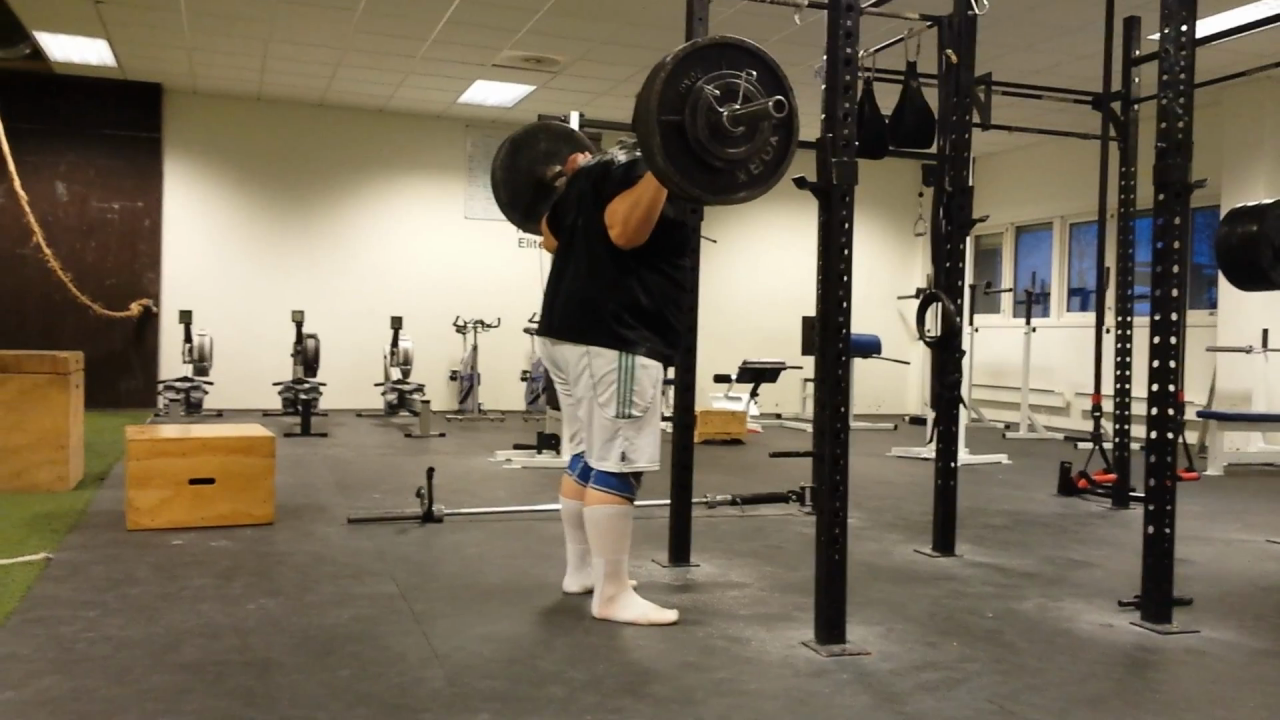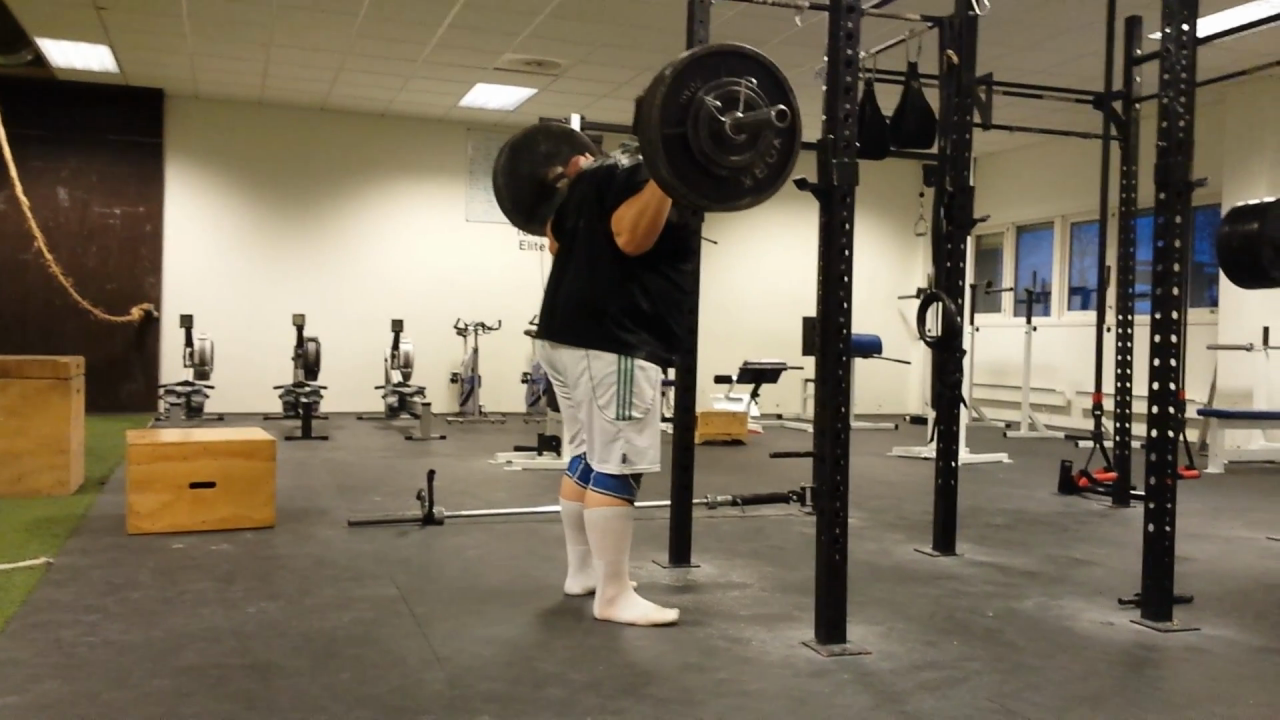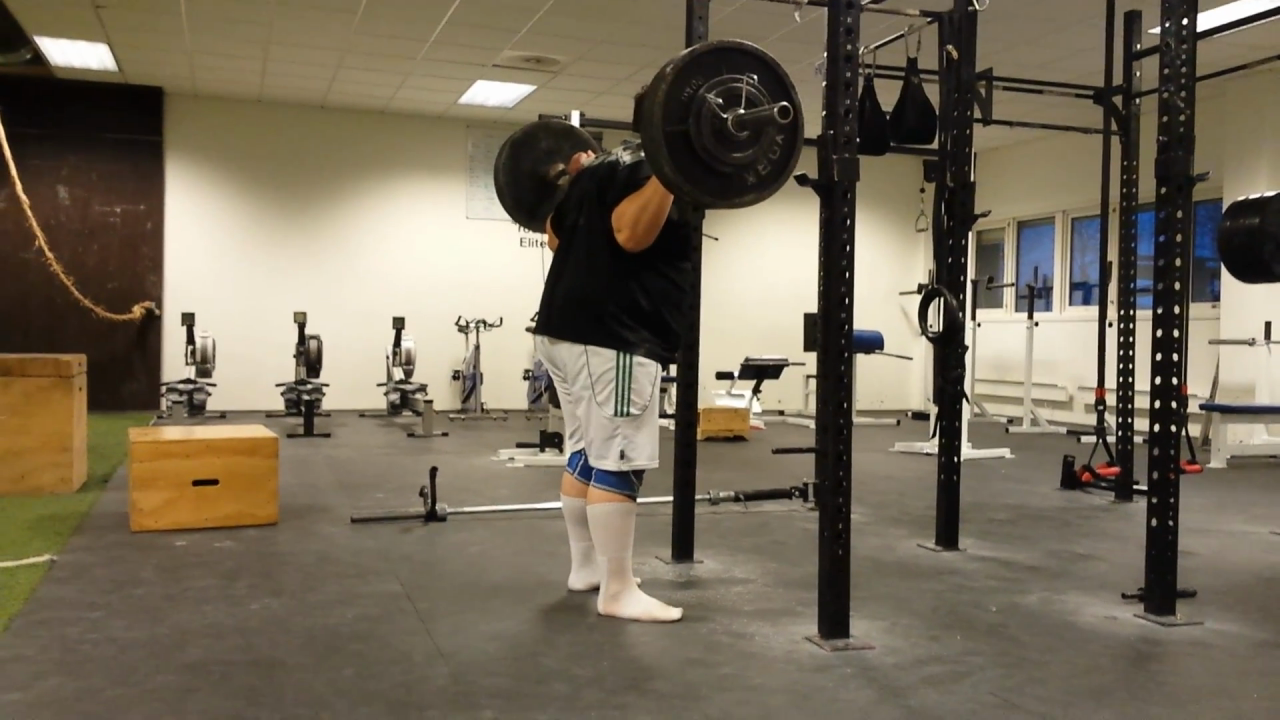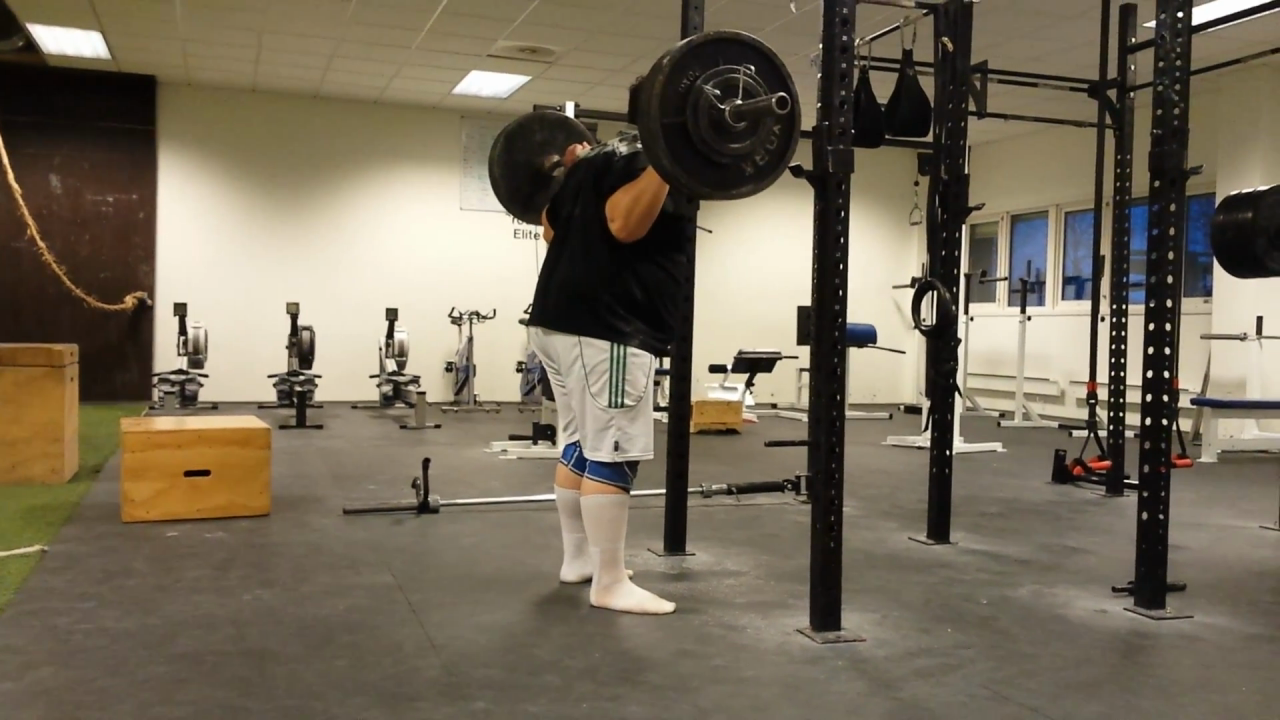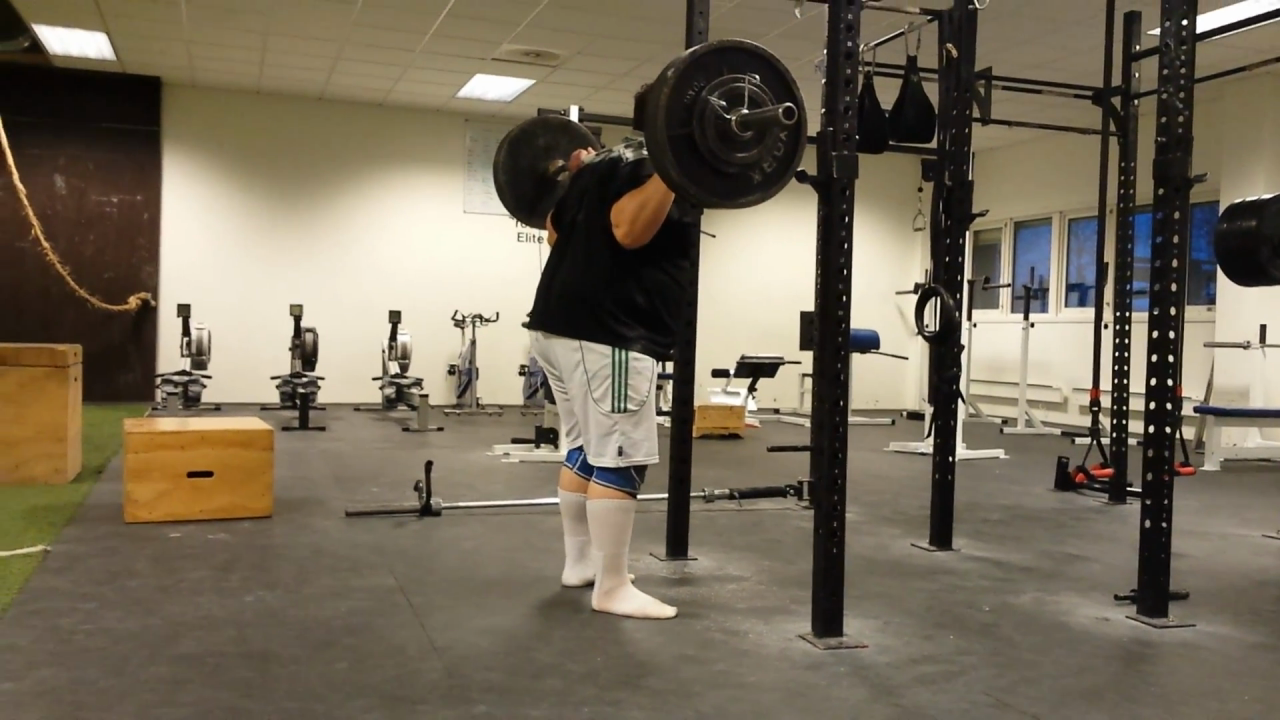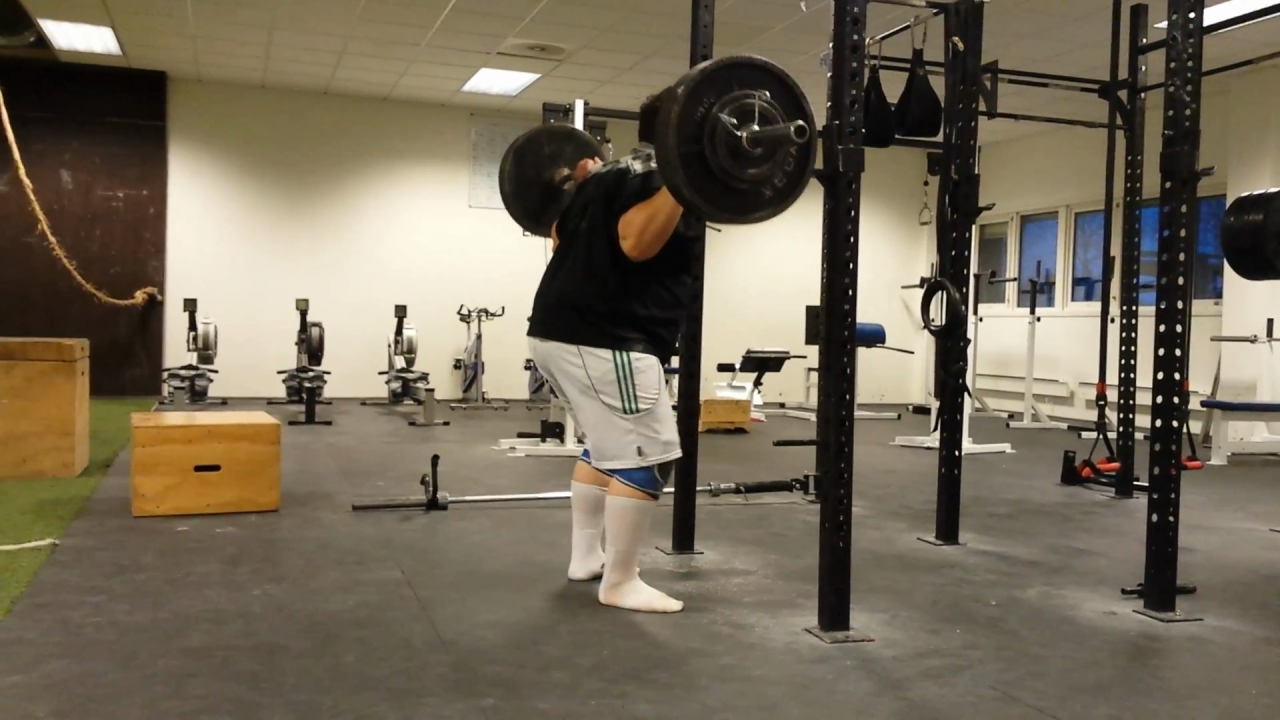
dt=0.5s
person 1, frame 1
left shoulder: (595, 169)
right shoulder: (638, 170)
left elbow: (552, 238)
right elbow: (624, 231)
left wrist: (572, 181)
left hip: (569, 332)
right hip: (611, 339)
left knee: (587, 457)
right knee: (616, 465)
left ankle: (582, 570)
right ankle: (612, 595)
person 1, frame 2
left shoulder: (597, 174)
right shoulder: (643, 174)
left elbow: (557, 241)
right elbow: (631, 236)
left wrist: (572, 185)
left hip: (569, 335)
right hip: (611, 342)
left knee: (586, 460)
right knee: (615, 466)
left ankle: (582, 570)
right ankle: (614, 595)
person 1, frame 3
left shoulder: (599, 173)
right shoulder: (644, 174)
left elbow: (556, 238)
right elbow: (631, 233)
left wrist: (574, 182)
left hip: (566, 331)
right hip: (610, 339)
left knee: (587, 456)
right knee: (616, 463)
left ankle: (586, 567)
right ankle: (618, 591)
person 1, frame 4
left shoulder: (595, 163)
right shoulder: (640, 165)
left elbow: (552, 230)
right elbow: (624, 224)
left wrist: (569, 172)
left hip: (560, 322)
right hip: (604, 330)
left knee: (580, 447)
right knee: (611, 455)
left ankle: (578, 559)
right ankle: (609, 582)
person 1, frame 5
left shoulder: (600, 169)
right shoulder: (647, 170)
left elbow: (556, 234)
right elbow: (629, 229)
left wrist: (573, 179)
left hip: (559, 327)
right hip: (605, 335)
left knee: (585, 452)
right knee: (619, 459)
left ankle: (580, 563)
right ankle: (612, 588)
person 1, frame 6
left shoulder: (607, 178)
right shoulder: (652, 180)
left elbow: (560, 239)
right elbow: (636, 241)
left wrist: (580, 185)
left hip: (558, 333)
right hip: (604, 340)
left knee: (604, 451)
right knee: (646, 458)
left ankle: (586, 558)
right ankle: (620, 583)
